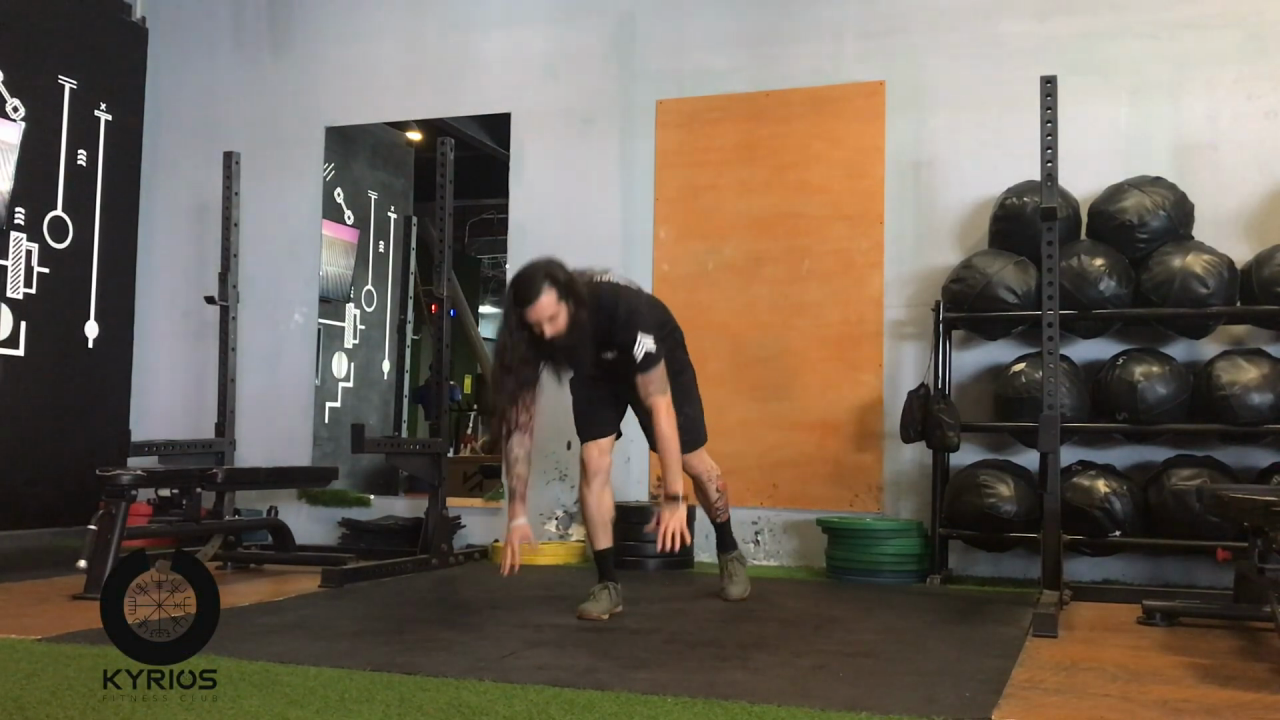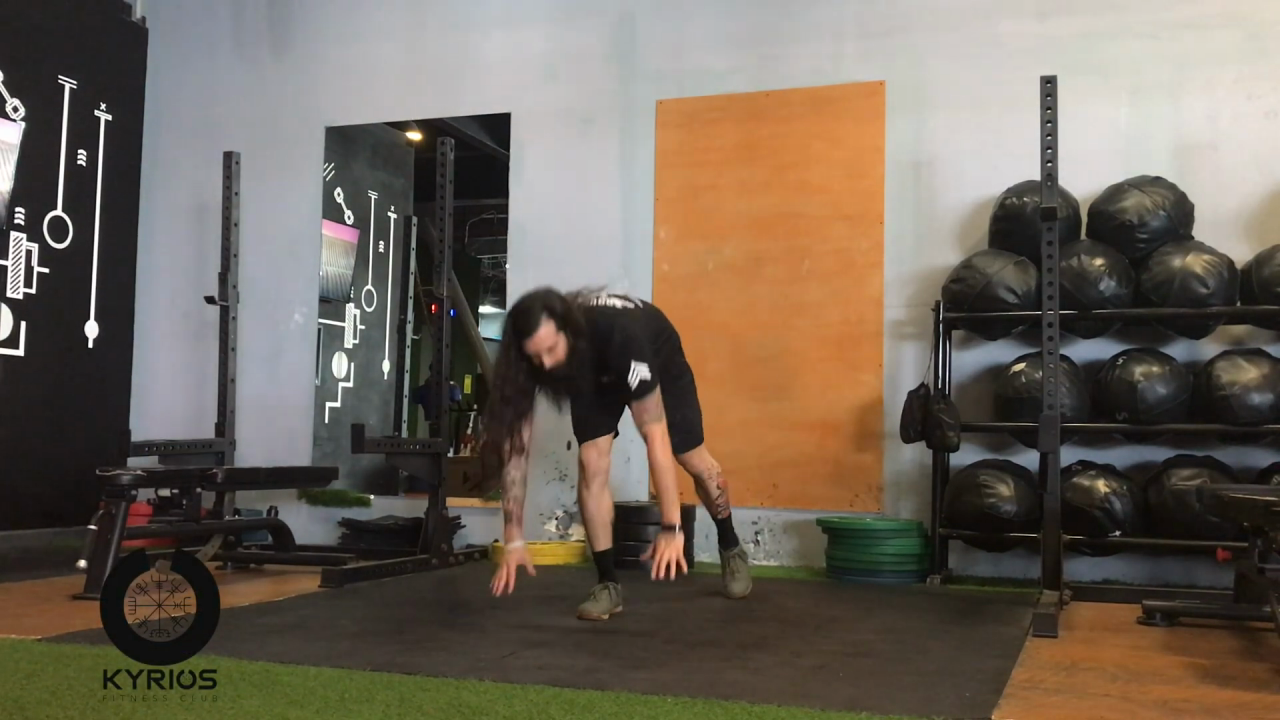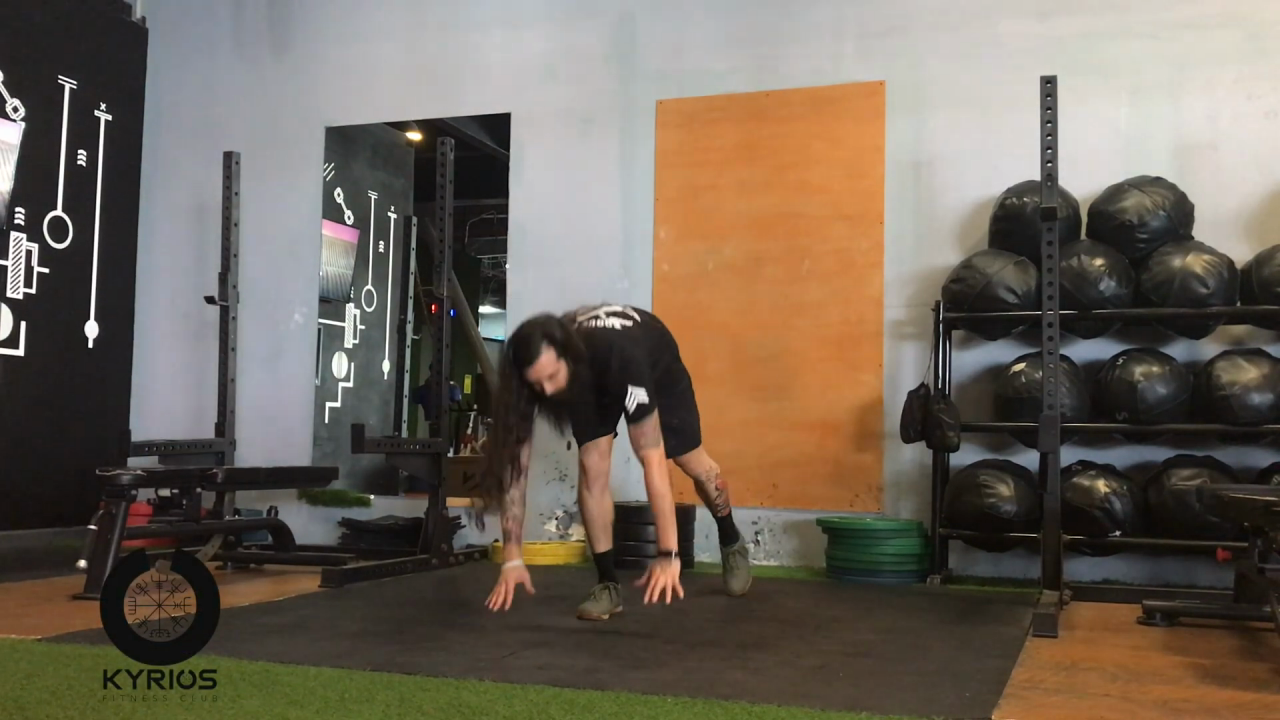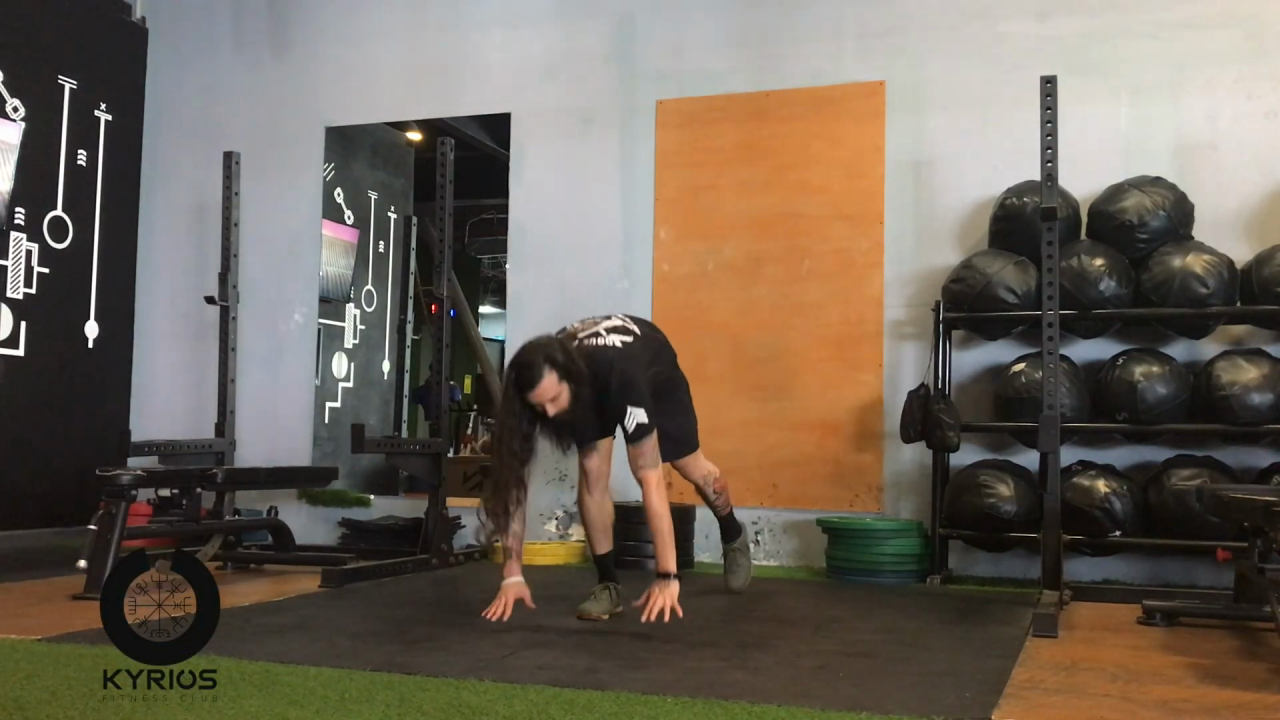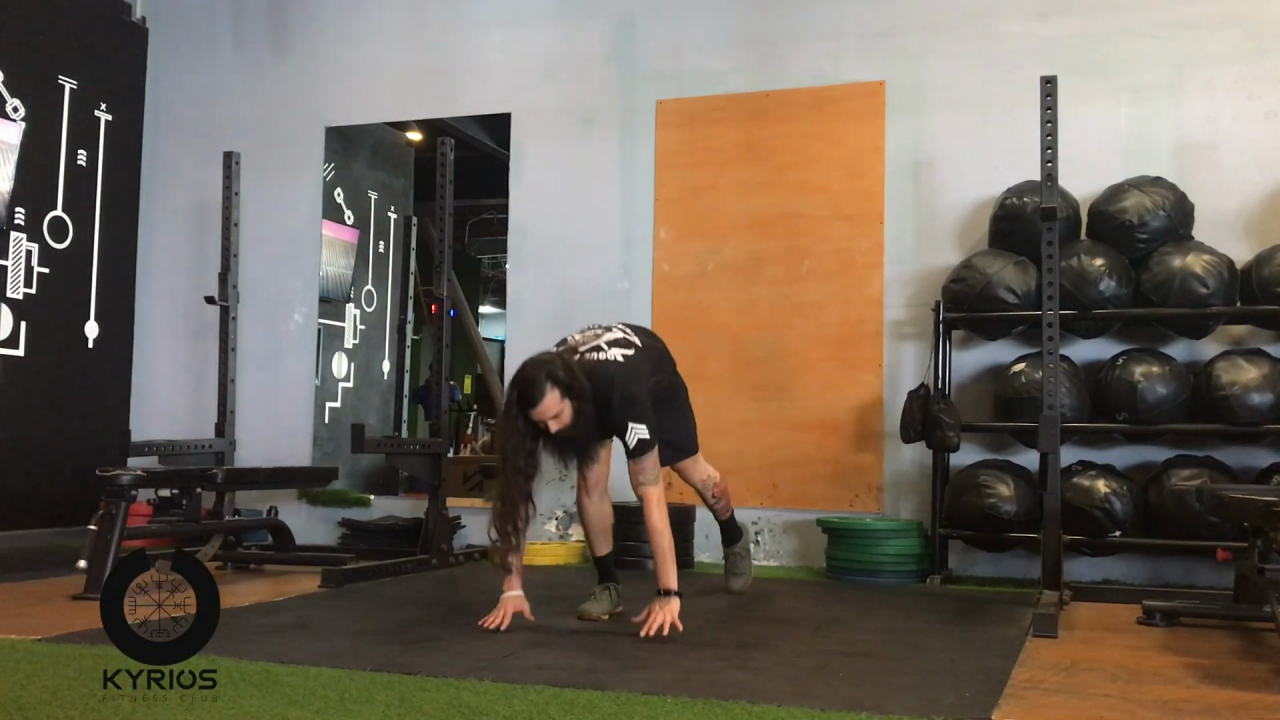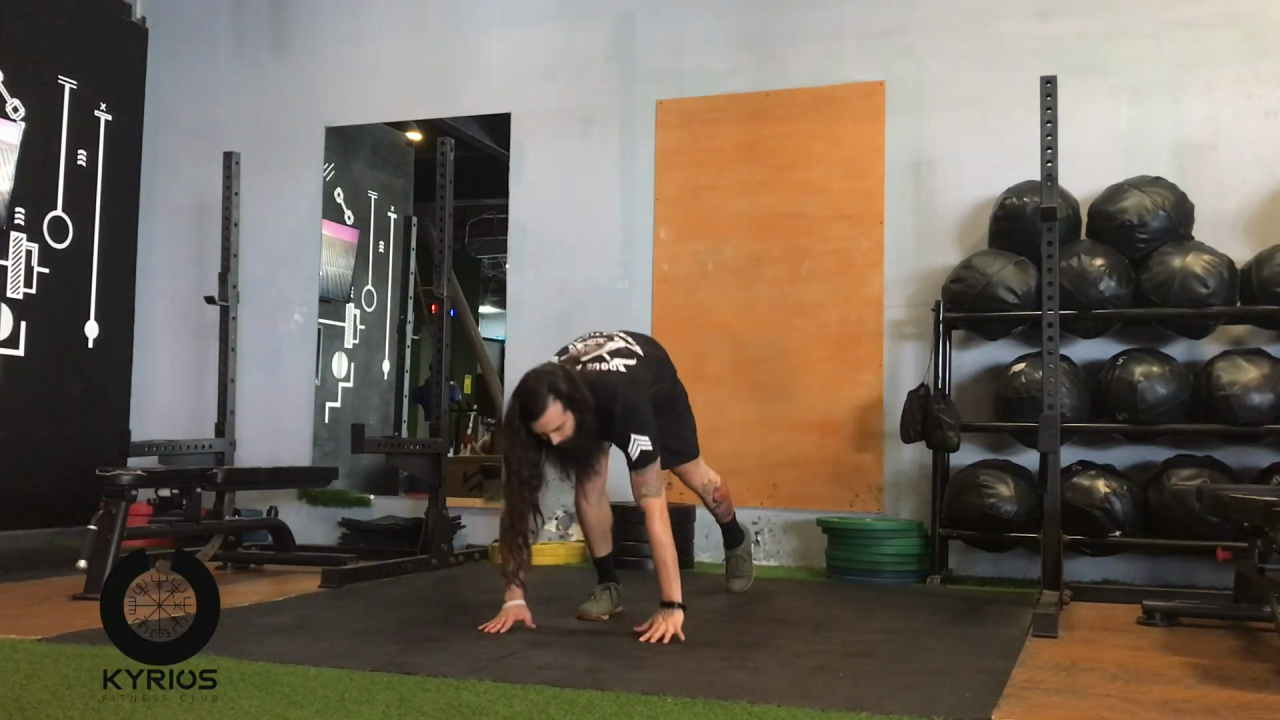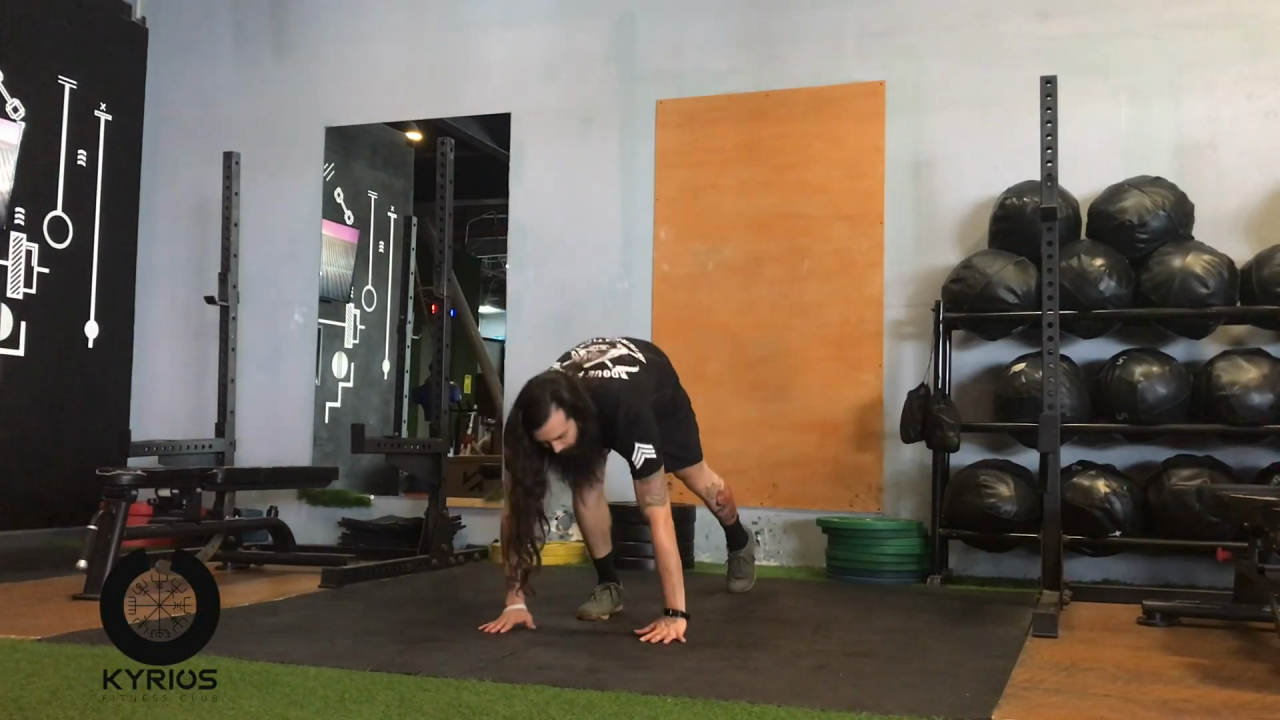
dt=0.1s
person 1, frame 1
left shoulder: (623, 309)
right shoulder: (534, 335)
left elbow: (660, 406)
right elbow: (520, 421)
left wrist: (673, 499)
right wrist: (518, 514)
left hip: (659, 357)
right hip: (594, 373)
left knee: (693, 460)
right knee: (593, 466)
left ankle: (730, 553)
right ankle: (608, 583)
person 1, frame 2
left shoulder: (620, 334)
right shoulder: (533, 359)
left elbow: (655, 434)
right elbow: (516, 445)
left wrist: (670, 529)
right wrist: (514, 539)
left hip: (659, 362)
left knee: (694, 460)
right knee: (592, 467)
left ankle: (731, 547)
right ankle: (608, 583)
person 1, frame 3
left shoulder: (621, 359)
right shoulder: (536, 373)
left elbow: (653, 460)
right elbow: (514, 465)
left wrist: (668, 555)
right wrist: (512, 559)
left hip: (655, 365)
right hip: (588, 376)
left knee: (692, 461)
right knee: (592, 468)
left ankle: (732, 543)
right ankle: (608, 583)
person 1, frame 4
left shoulder: (623, 379)
right shoulder: (537, 390)
left elbow: (651, 481)
right elbow: (515, 480)
left wrist: (667, 577)
right wrist: (512, 575)
left hip: (654, 371)
right hip: (589, 385)
left knee: (691, 466)
right knee: (592, 470)
left ankle: (733, 537)
right ankle: (608, 584)
person 1, frame 5
left shoulder: (623, 394)
right shoulder: (537, 404)
left elbow: (652, 497)
right elbow: (514, 493)
left wrist: (668, 595)
right wrist: (512, 588)
left hip: (654, 376)
right hip: (589, 379)
left knee: (692, 469)
right knee: (590, 477)
left ankle: (734, 540)
right ankle: (608, 583)
person 1, frame 6
left shoulder: (625, 405)
right shoulder: (539, 413)
left elbow: (653, 508)
right elbow: (518, 504)
left wrist: (672, 606)
right wrist: (514, 597)
left hip: (655, 381)
right hip: (589, 393)
left knee: (693, 473)
right knee: (588, 482)
left ankle: (736, 542)
right ankle: (608, 584)
person 1, frame 7
left shoulder: (627, 414)
right shoulder: (527, 425)
left elbow: (658, 515)
right elbow: (516, 511)
left wrist: (675, 613)
right wrist: (515, 601)
left hip: (657, 387)
right hip: (589, 386)
left knee: (696, 476)
right knee: (585, 487)
left ankle: (740, 544)
right ankle: (609, 584)
